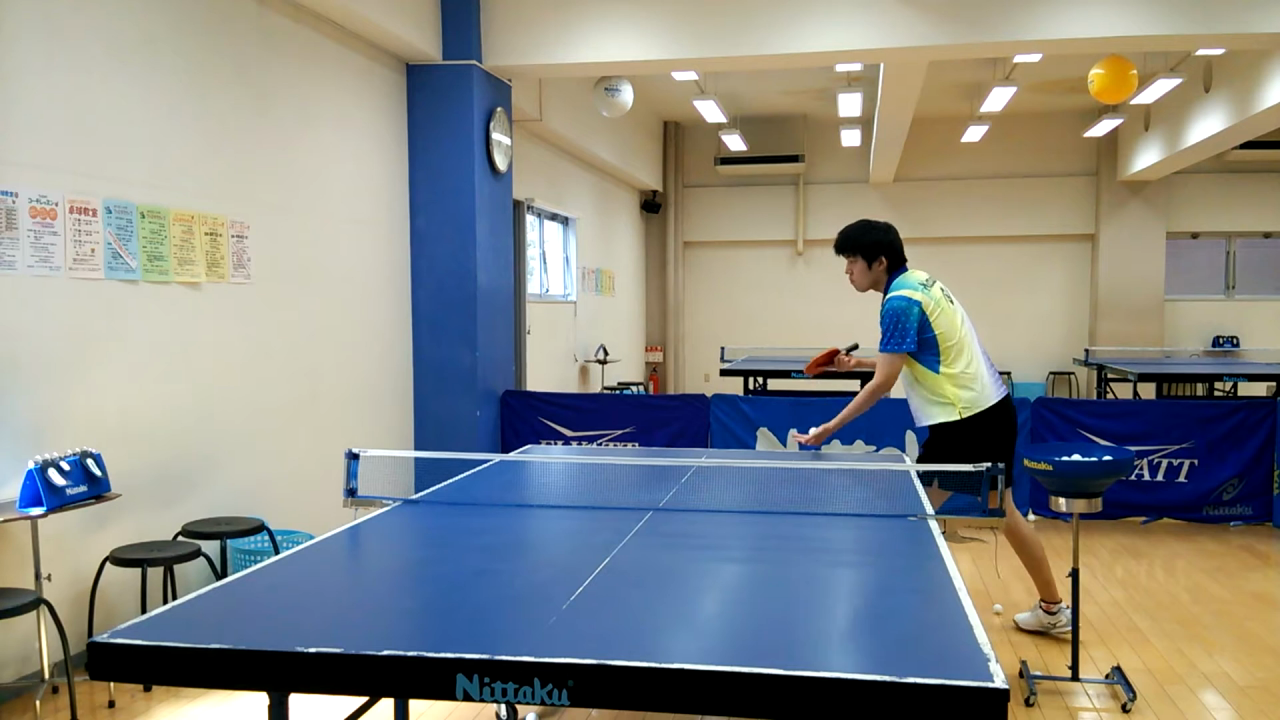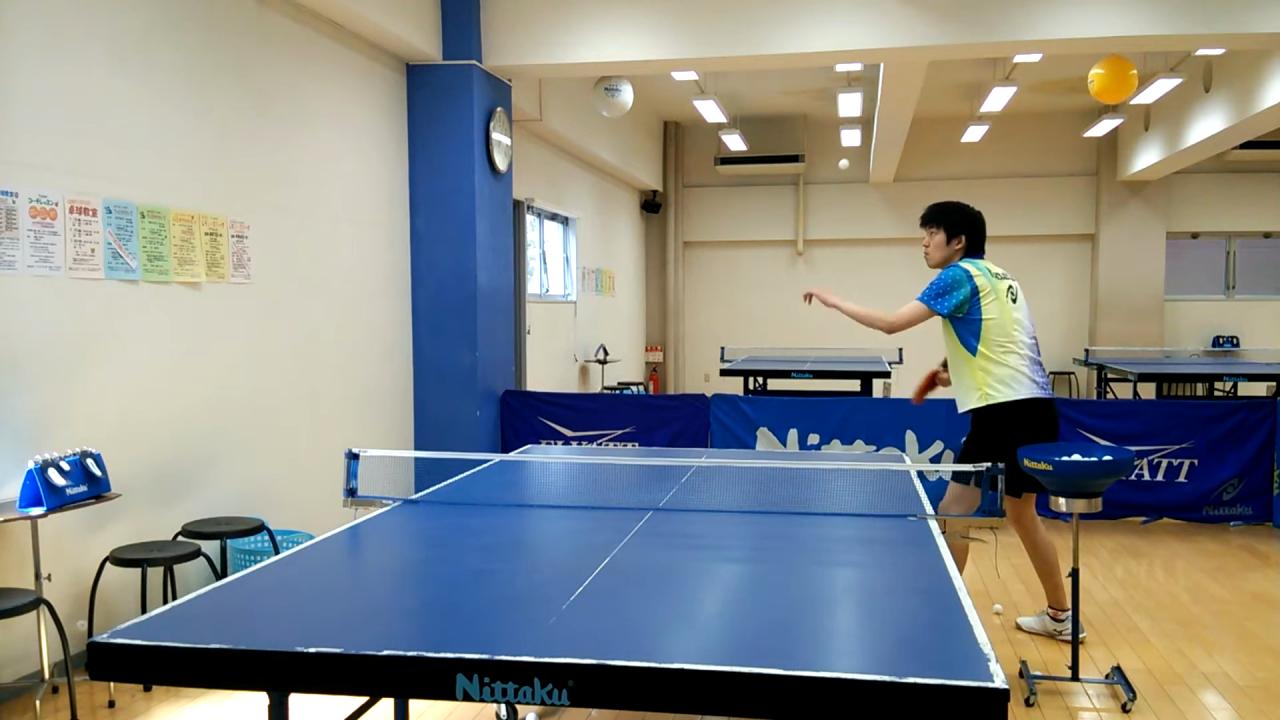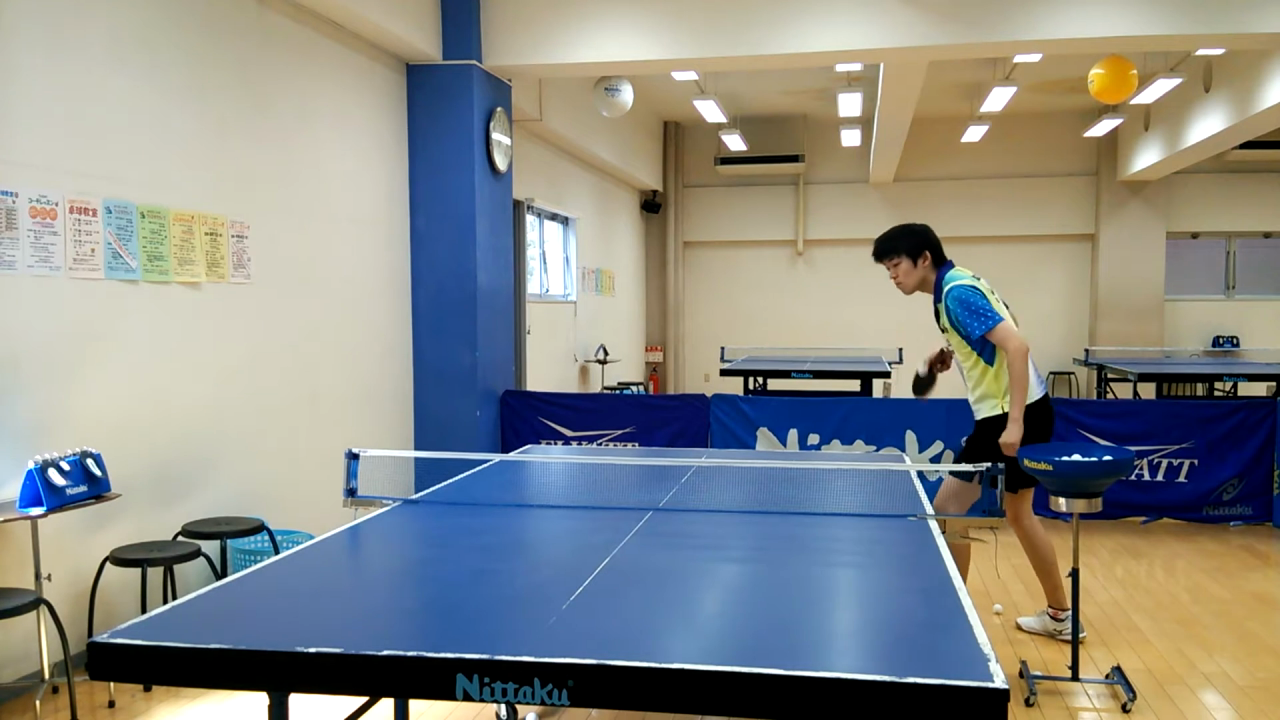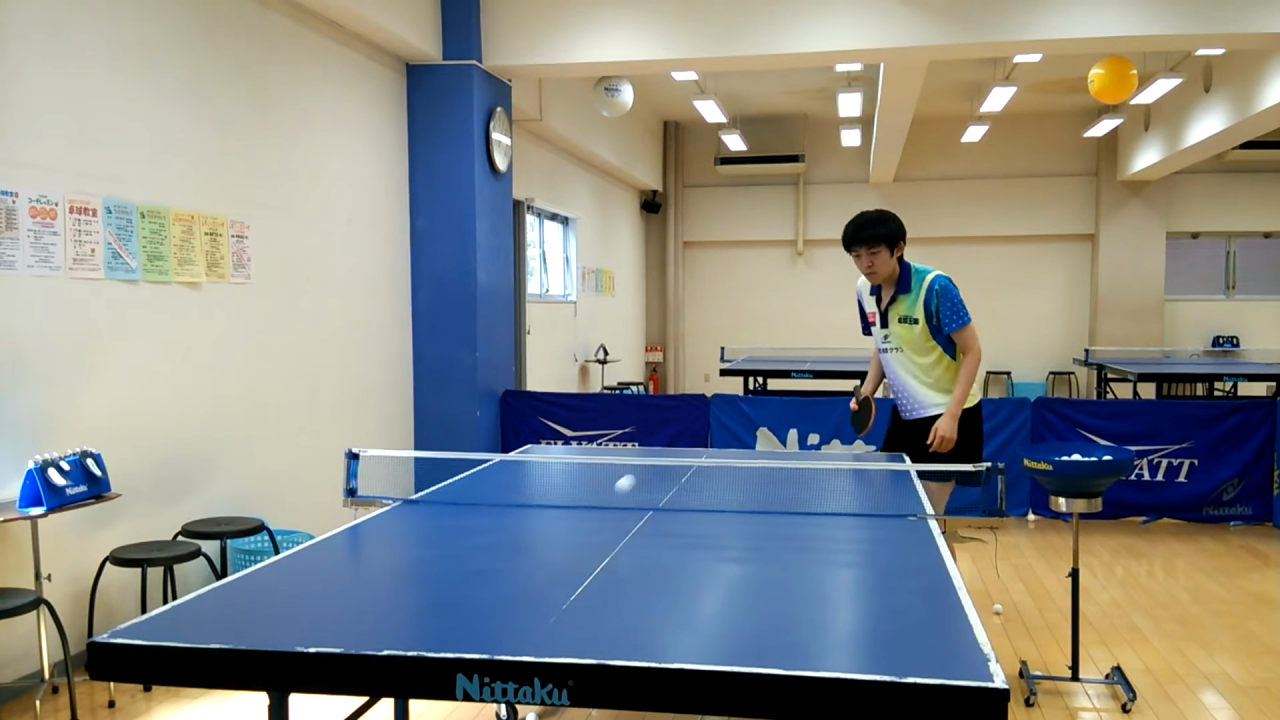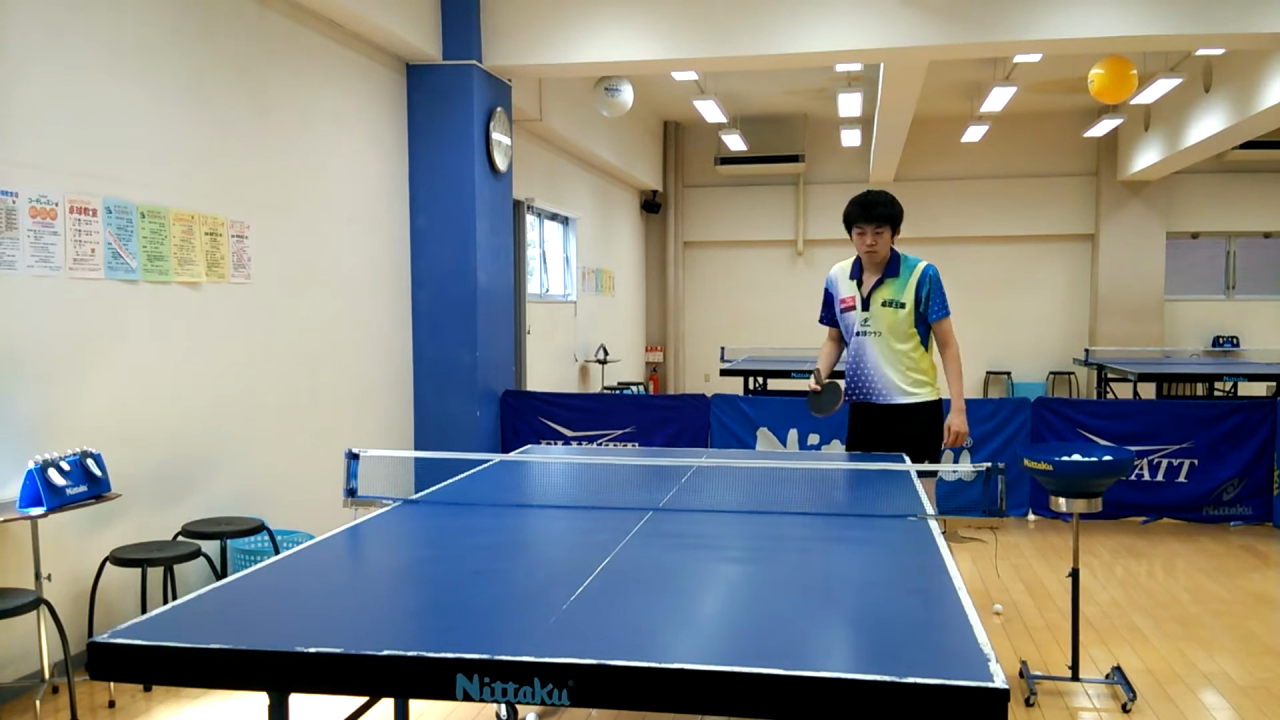
dt=0.5s
person 1, frame 1
left shoulder: (900, 302)
right shoulder: (921, 283)
left elbow: (884, 383)
left wrist: (831, 427)
right wrist: (862, 361)
left hip: (966, 422)
right hip: (994, 410)
right knee: (1002, 510)
right ankle: (1053, 608)
person 1, frame 2
left shoulder: (960, 275)
right shoulder: (1000, 279)
left elbow: (894, 322)
left wrist: (833, 300)
right wrist: (960, 371)
left hip: (1002, 414)
right hip: (1037, 408)
left knee: (954, 513)
right knee: (1023, 513)
right ankle: (1060, 614)
person 1, frame 3
left shoulder: (958, 292)
right shoulder: (961, 284)
left elbow: (1018, 346)
left wrist: (1015, 422)
right wrist: (952, 352)
left hip: (1010, 416)
right hip: (1026, 411)
left knee: (947, 511)
right knee: (1019, 512)
right ankle: (1060, 614)
person 1, frame 4
left shoulder: (935, 287)
right shoulder: (865, 291)
left elbow: (972, 351)
left wrist: (951, 414)
right wrist: (867, 391)
left hip: (945, 417)
right hip: (905, 415)
person 1, frame 5
left shoulder: (922, 275)
right shoulder: (837, 278)
left elbow: (947, 346)
left wrist: (958, 409)
right wrist: (821, 375)
left hip: (915, 408)
right hip: (863, 409)
